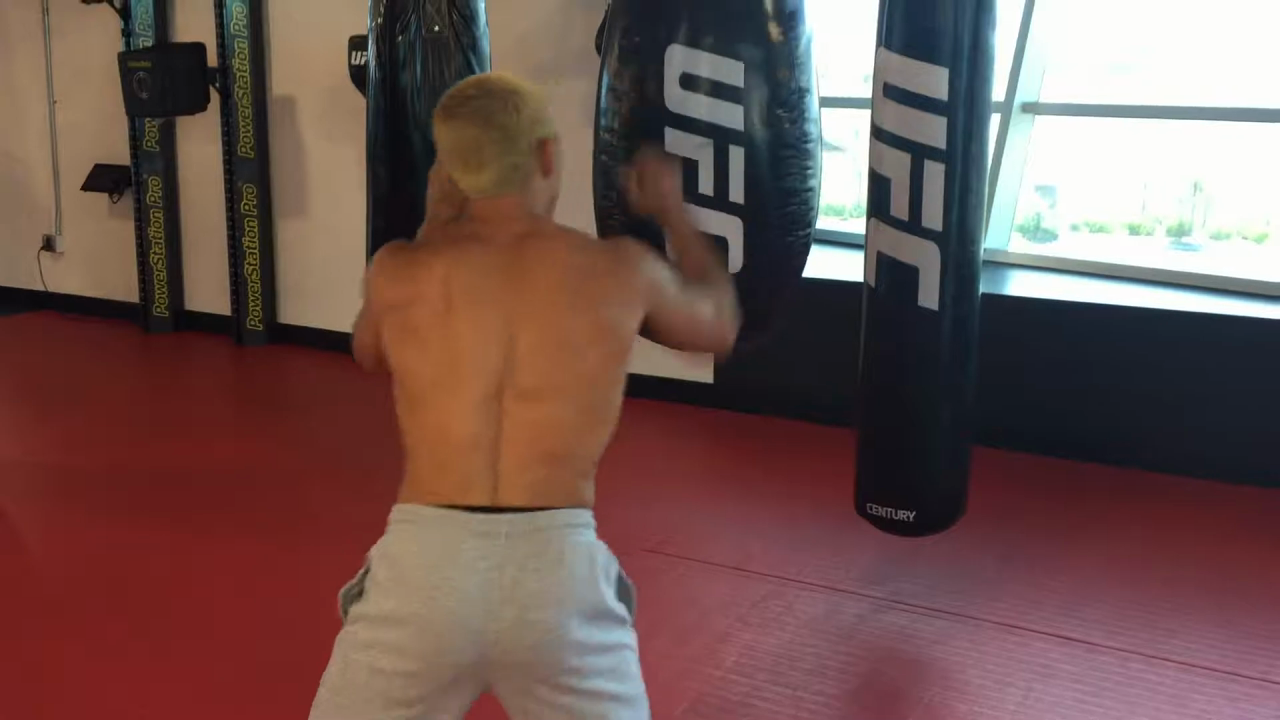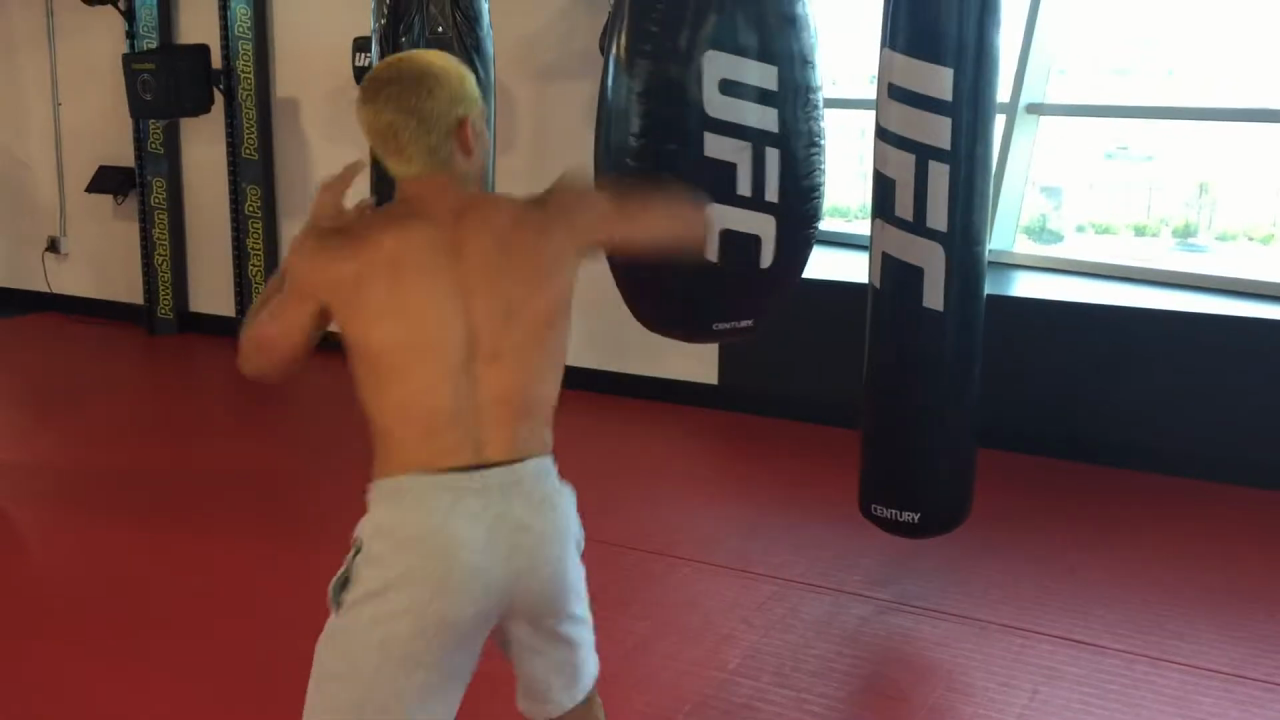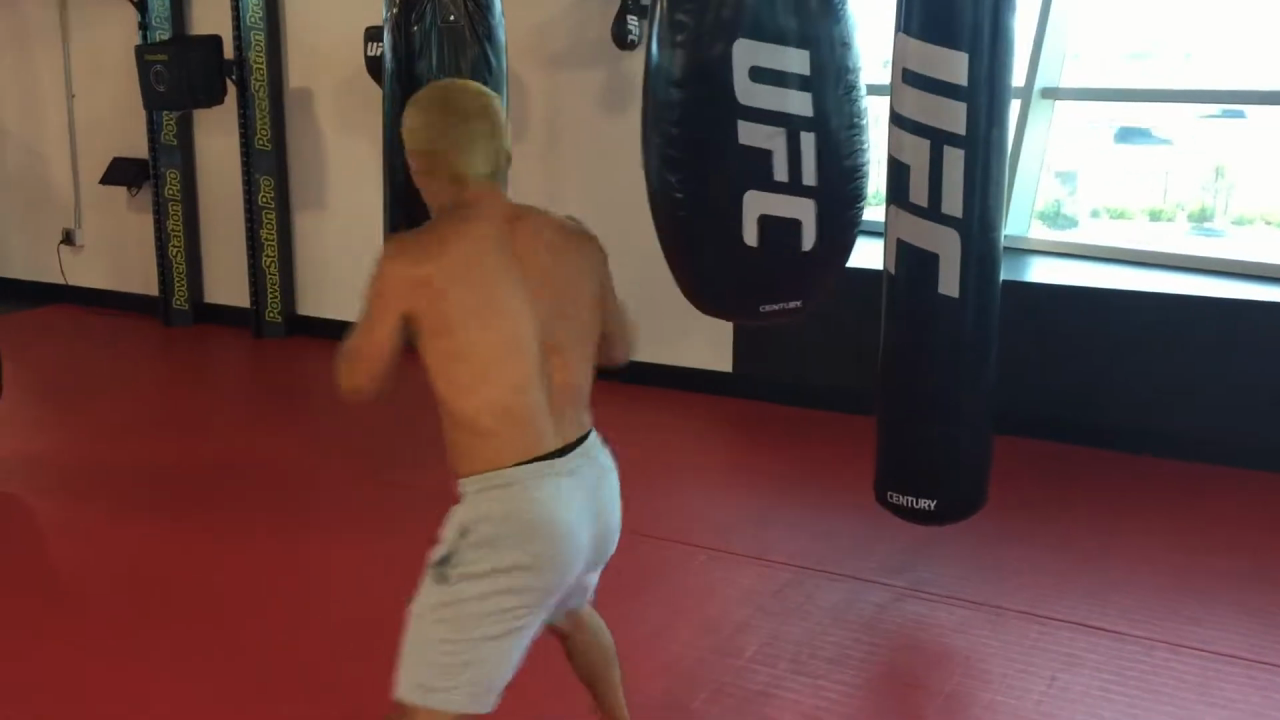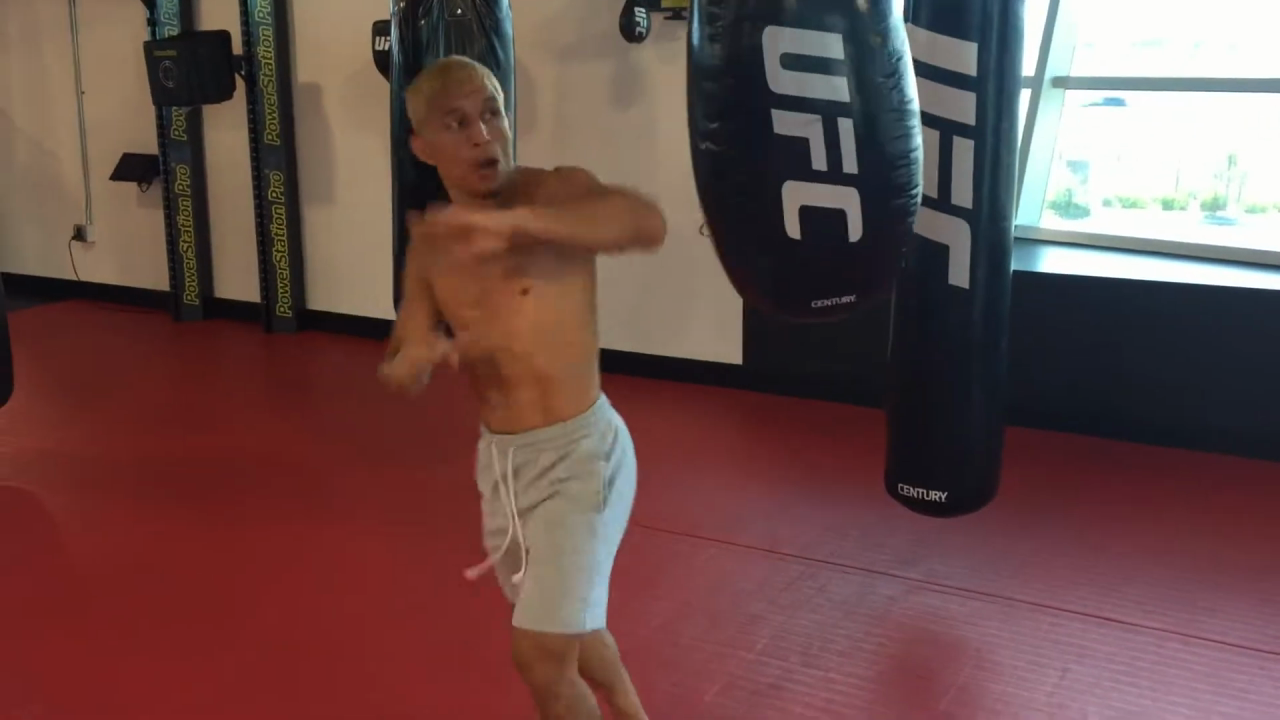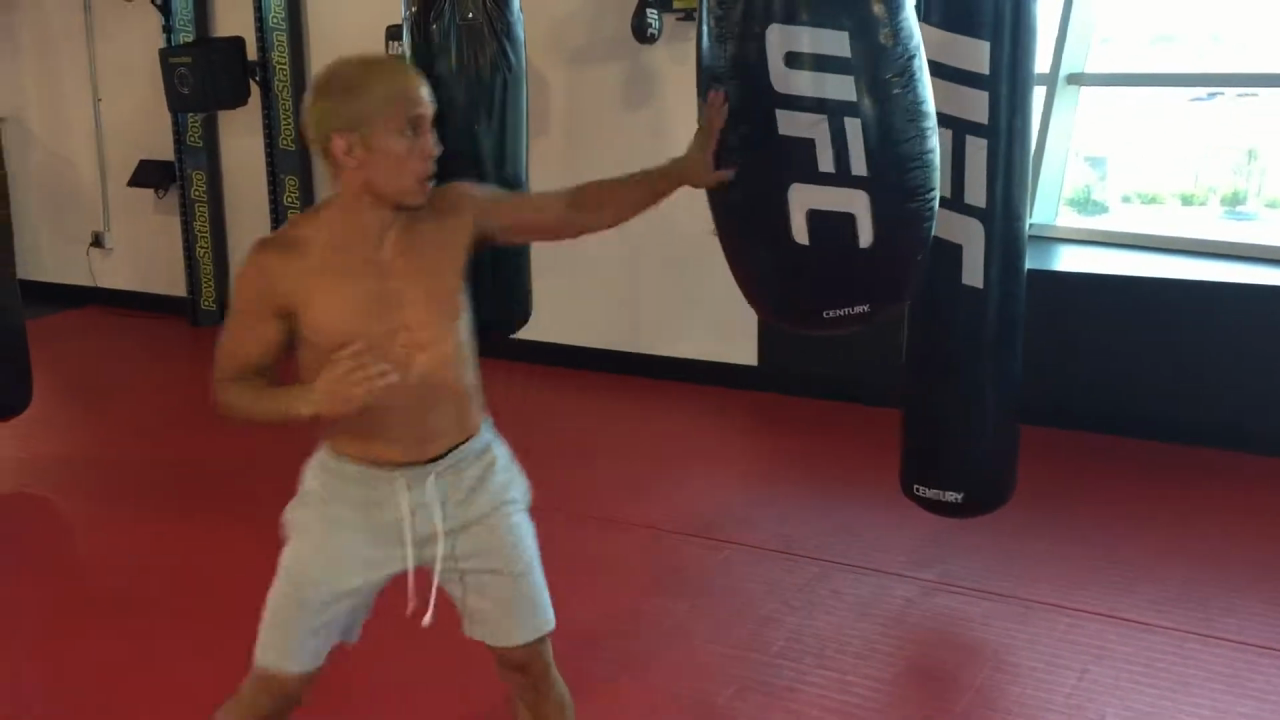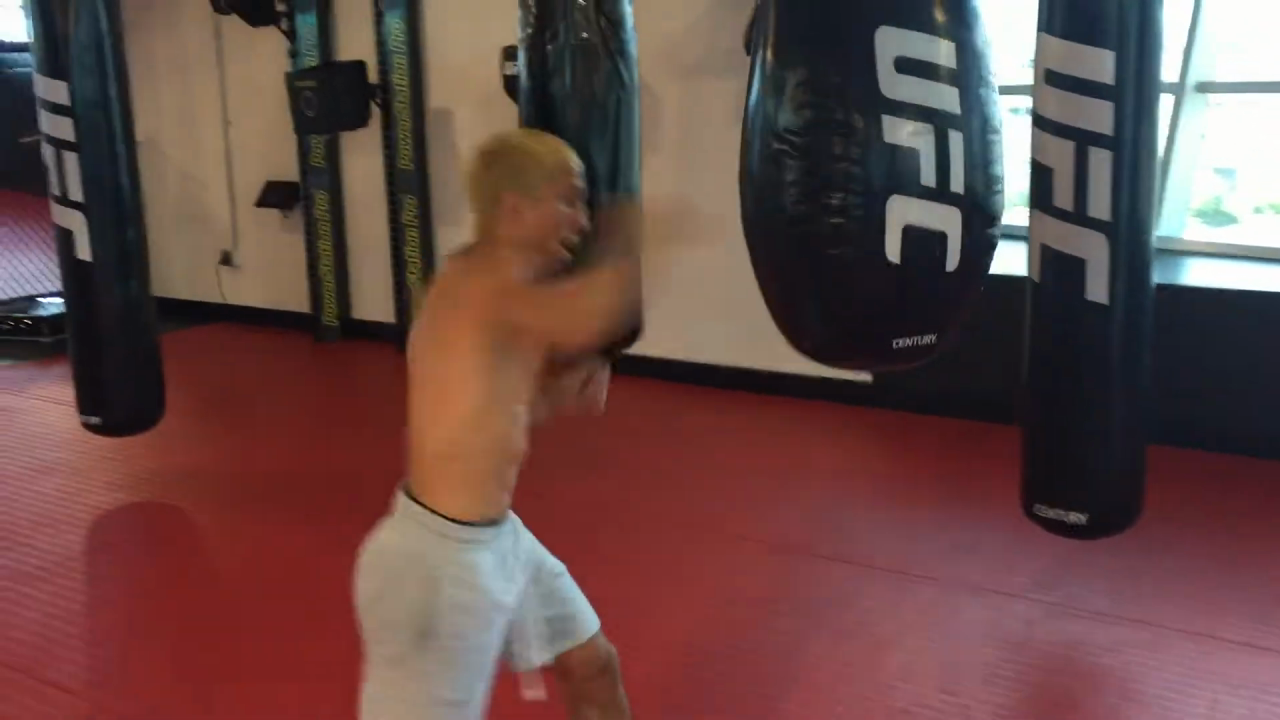
dt=0.4s
person 1, frame 1
left shoulder: (395, 274)
right shoulder: (618, 273)
right elbow: (717, 327)
left wrist: (433, 223)
right wrist: (673, 210)
left hip: (425, 566)
right hip: (557, 570)
person 1, frame 2
left shoulder: (339, 258)
right shoulder: (553, 223)
left elbow: (259, 358)
right elbow: (695, 224)
right wrist: (586, 207)
left hip: (417, 537)
right hip: (536, 518)
person 1, frame 3
left shoulder: (413, 261)
right shoulder: (576, 243)
left elbow: (357, 382)
right elbow: (617, 347)
left hip: (512, 514)
right hip: (587, 489)
right knee: (567, 612)
person 1, frame 4
left shoulder: (554, 190)
right shoulder: (428, 245)
left elbow: (648, 224)
right elbow: (399, 361)
left wrist: (517, 218)
right wrist: (406, 366)
left hip: (580, 453)
right hip: (500, 461)
left knee: (545, 658)
right knee: (569, 625)
person 1, frame 5
left shoulder: (453, 213)
right shoulder: (276, 263)
left elbow: (571, 212)
right elbow: (230, 384)
left wrist: (687, 168)
right wrist: (309, 398)
left hip: (472, 478)
right hip: (353, 490)
left knee: (527, 658)
person 1, frame 6
left shoulder: (496, 290)
right shoulder: (484, 272)
right elbow: (568, 326)
left wrist: (562, 394)
right wrist: (620, 244)
left hip: (492, 543)
right hip: (435, 560)
left knee: (596, 665)
